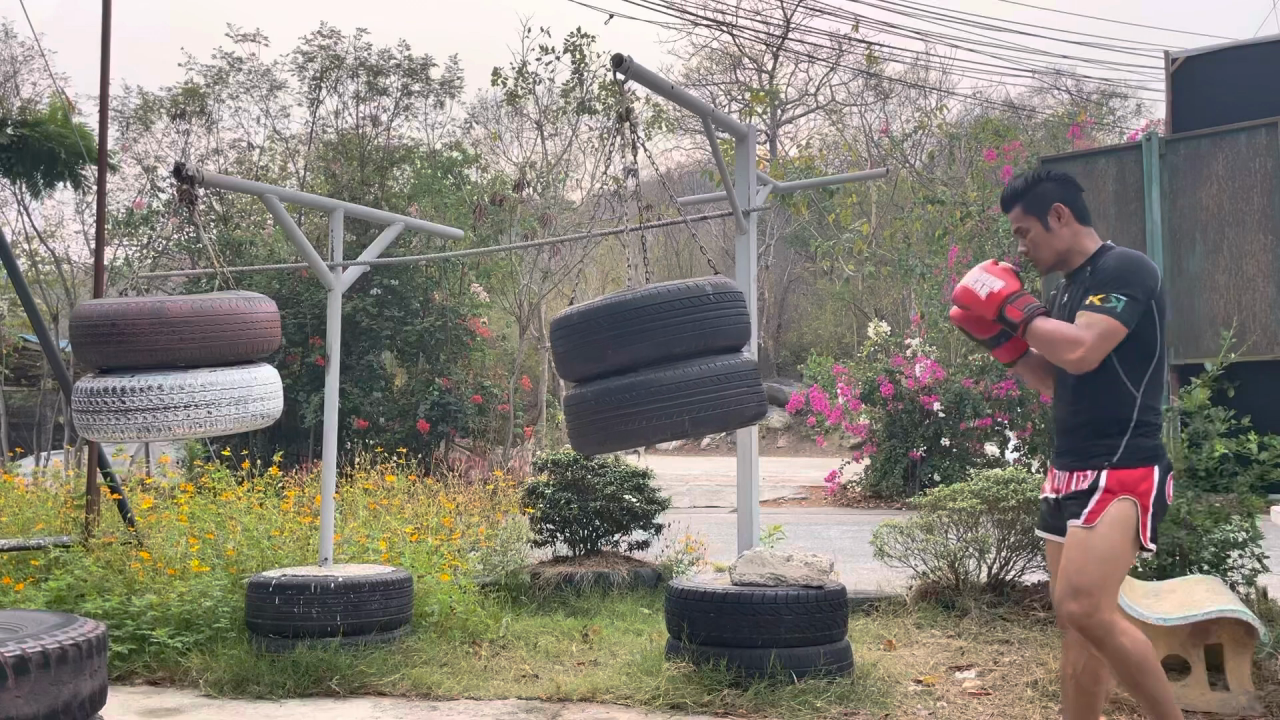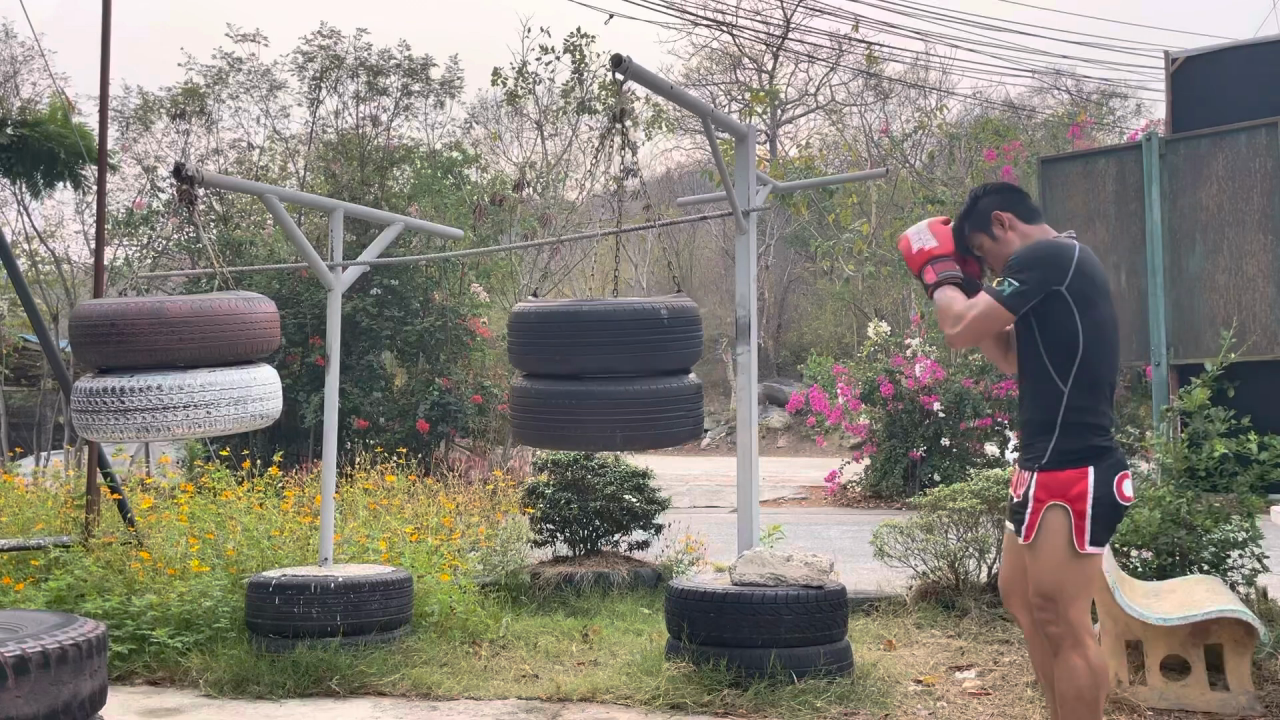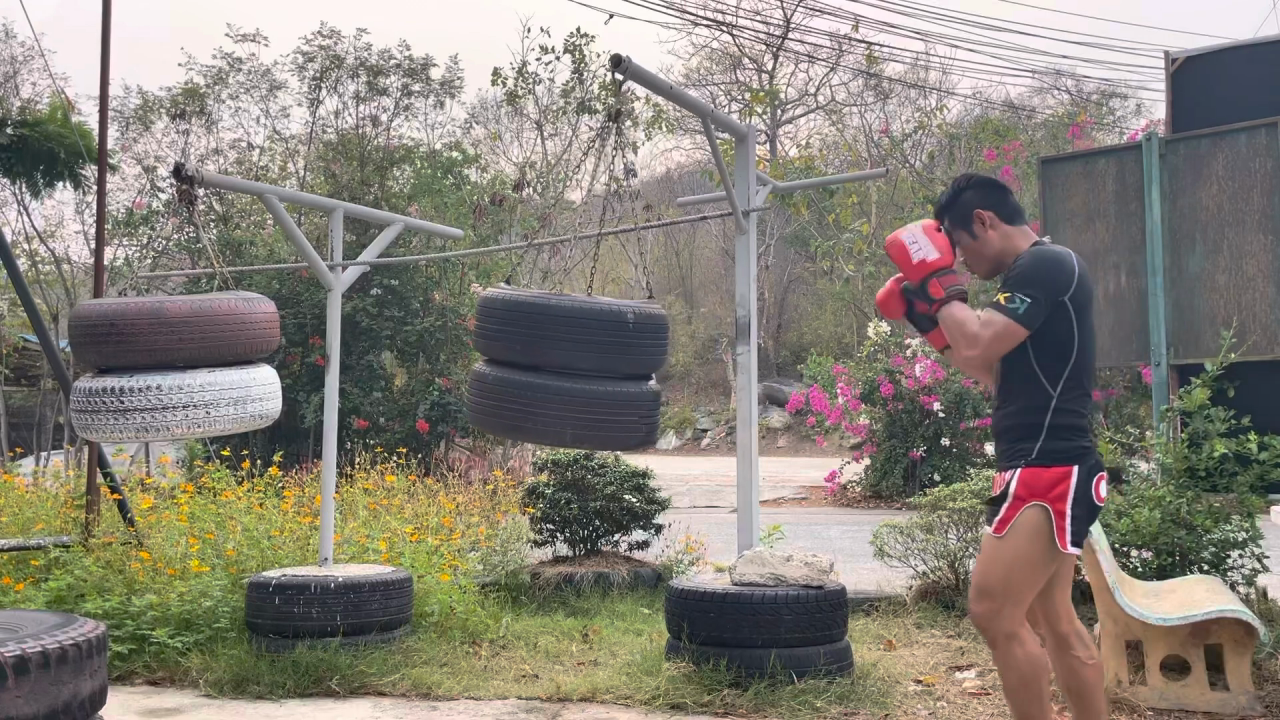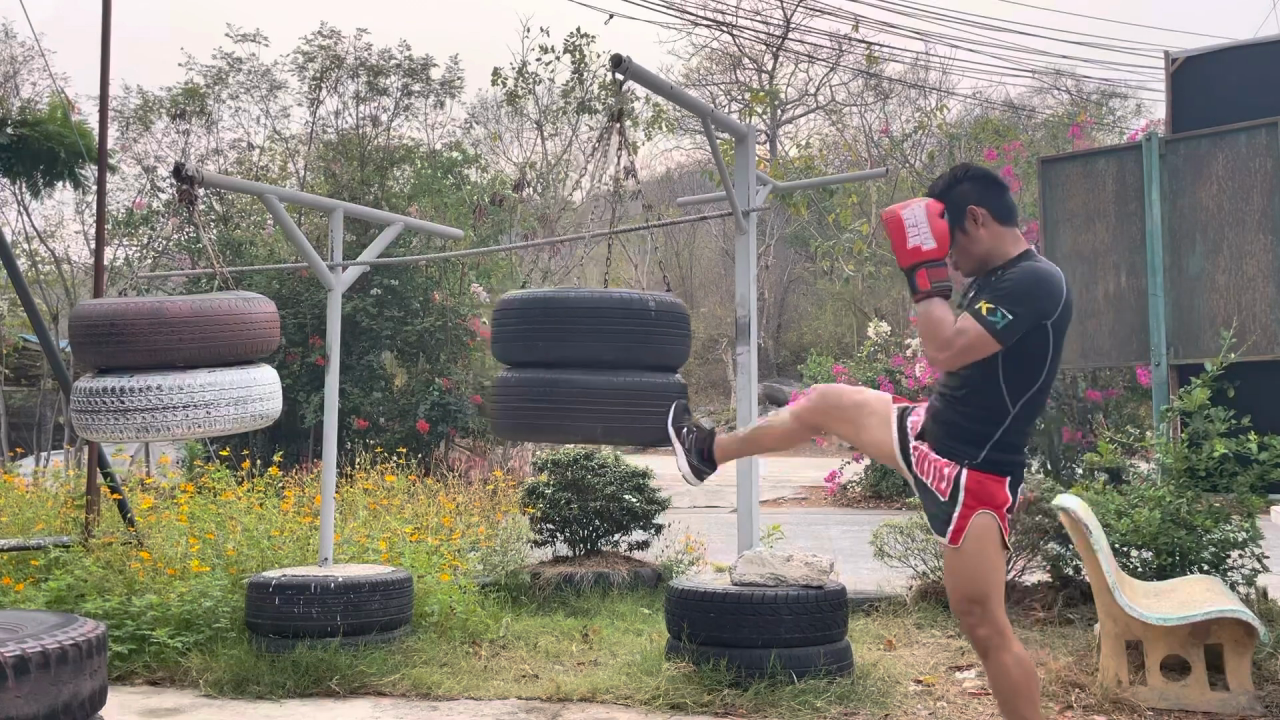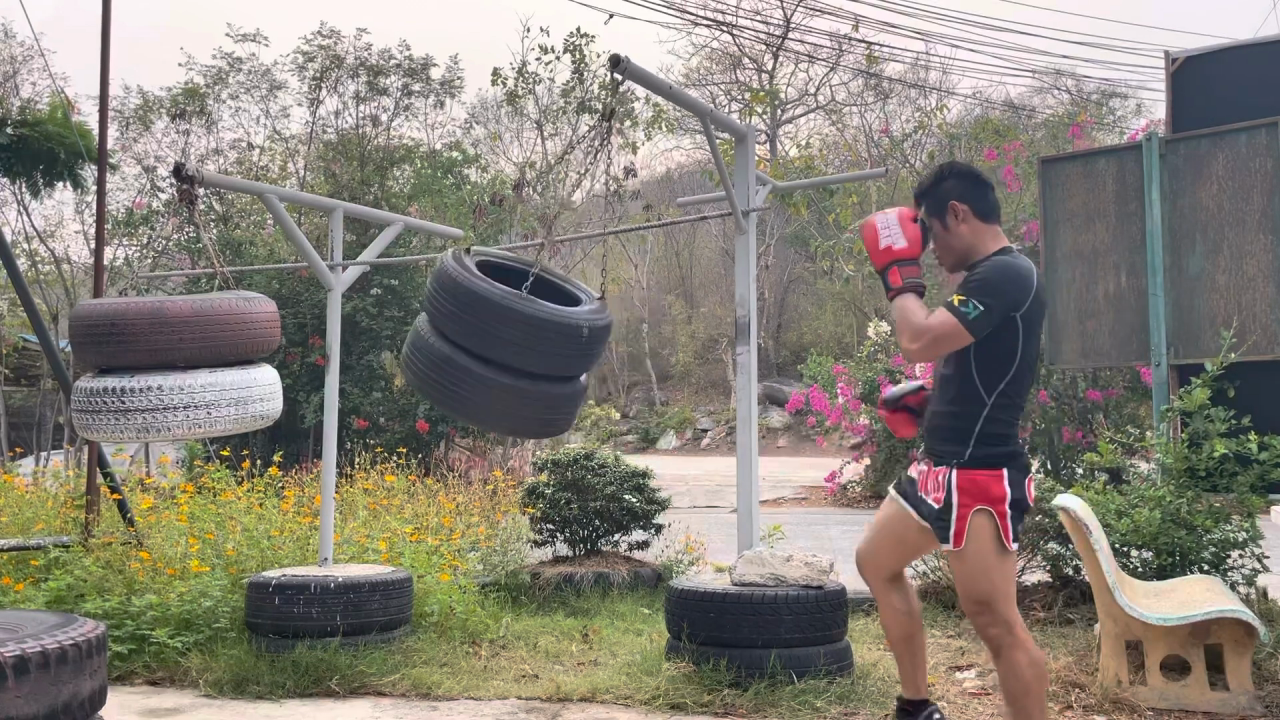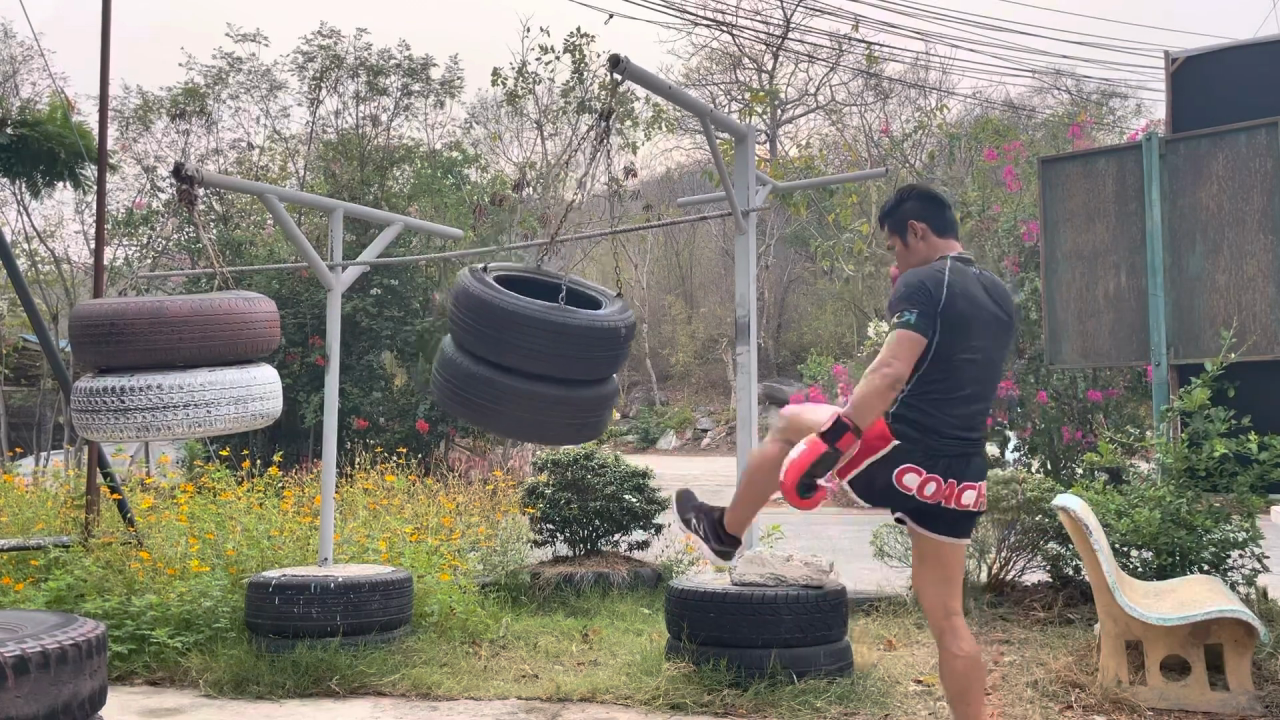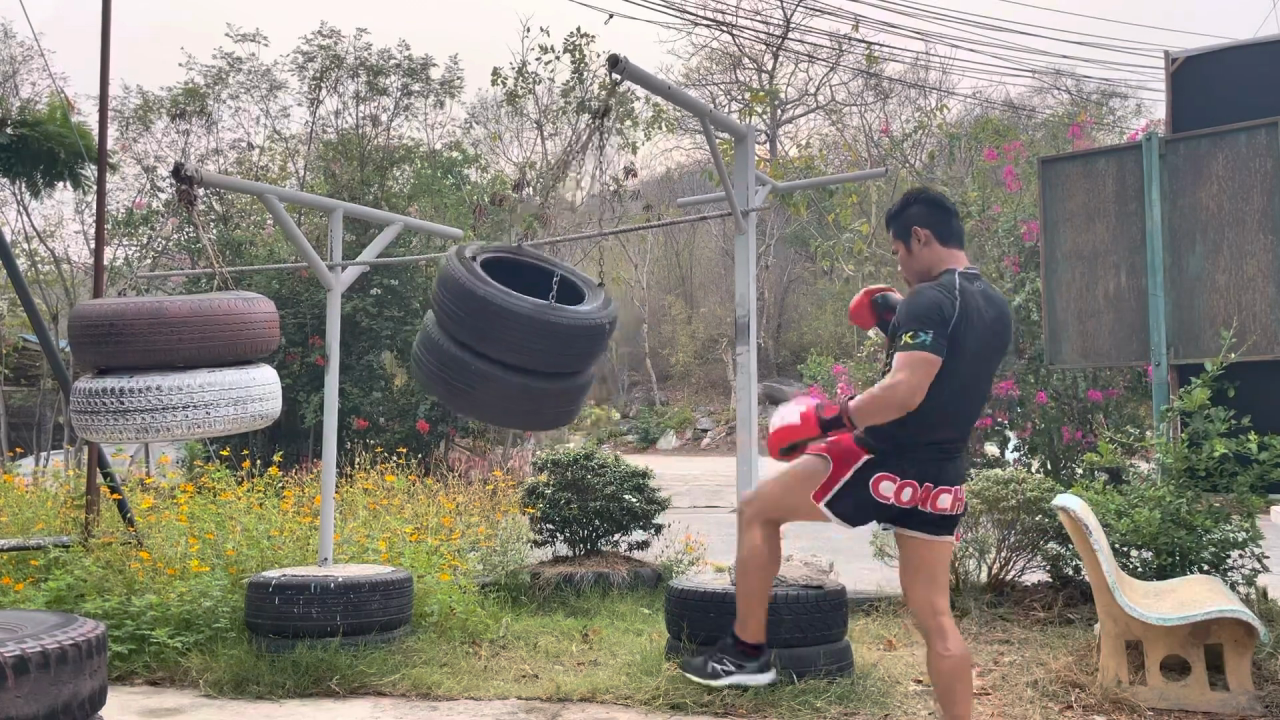
dt=0.4s
person 1, frame 1
left shoulder: (1126, 270)
right shoulder: (1067, 286)
left elbow: (1079, 350)
left wrist: (1013, 309)
right wrist: (1005, 340)
left hip: (1121, 475)
right hip: (1069, 474)
left knee: (1084, 611)
right knee: (1076, 615)
person 1, frame 2
left shoulder: (1049, 256)
right shoulder: (1057, 266)
left elbow: (961, 330)
right elbow: (1020, 360)
left wrist: (936, 267)
right wrist: (969, 284)
left hip: (1069, 473)
right hip: (1052, 467)
left knee: (1062, 626)
right knee: (1020, 599)
person 1, frame 3
left shoulder: (1045, 265)
right shoulder: (1032, 273)
left elbow: (977, 346)
right elbow: (991, 368)
left wrist: (934, 280)
right wrist: (931, 320)
left hip: (1048, 475)
right hip: (1040, 472)
left knee: (996, 614)
right knee: (1055, 622)
person 1, frame 4
left shoulder: (1038, 285)
right shoulder: (994, 277)
left elbow: (946, 351)
left wrist: (923, 269)
left hip: (976, 473)
right hip: (929, 433)
left knee: (984, 626)
right knee: (820, 404)
right ankle: (709, 453)
person 1, frame 5
left shoulder: (1007, 277)
right shoulder: (996, 274)
left elbow: (918, 343)
left wrist: (898, 270)
right wrist: (931, 397)
left hip: (977, 476)
right hip: (943, 465)
left knee: (995, 624)
right knee: (875, 561)
person 1, frame 6
left shoulder: (925, 283)
right shoulder: (1001, 298)
left elbow: (891, 371)
left wrist: (828, 440)
left hip: (899, 454)
right hip: (964, 476)
left knee: (788, 423)
right knee: (946, 619)
left ankle: (726, 531)
person 1, frame 7
left shoulder: (933, 299)
right shoulder: (996, 305)
left elbow: (905, 389)
left wrist: (829, 417)
left hip: (878, 462)
right hip: (941, 483)
left knee: (756, 513)
right knee: (934, 617)
left ankle: (746, 650)
